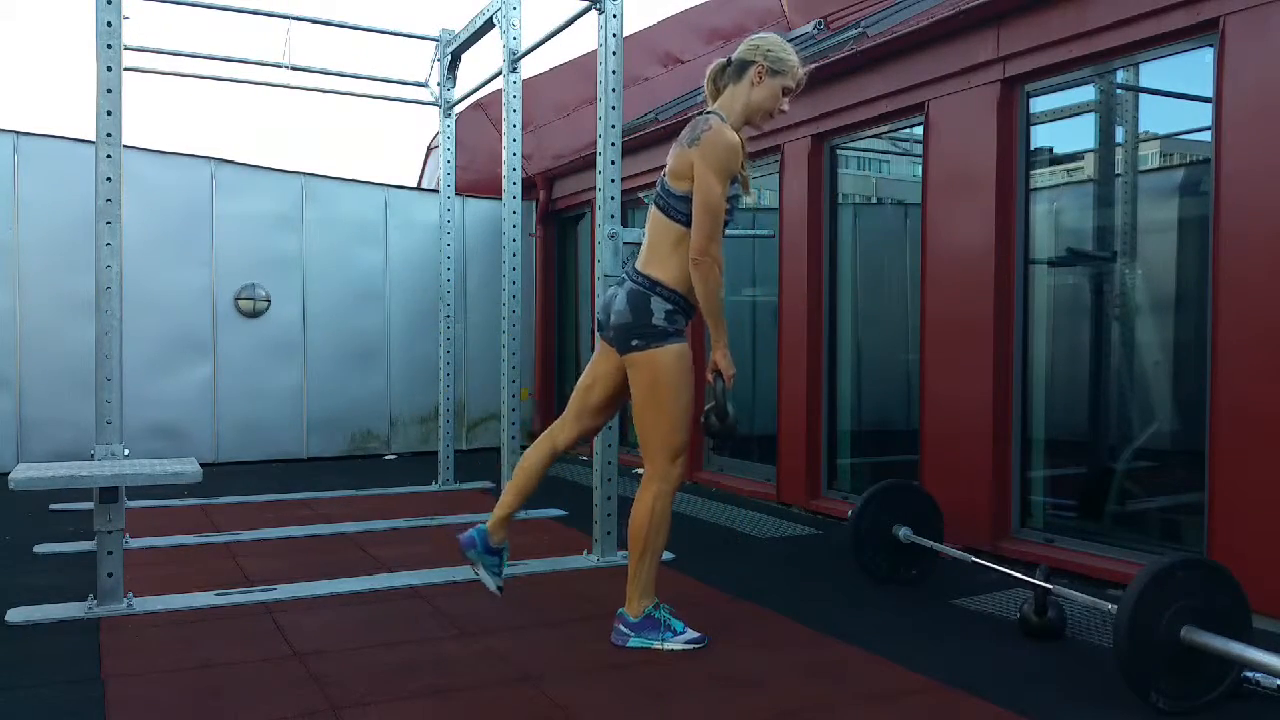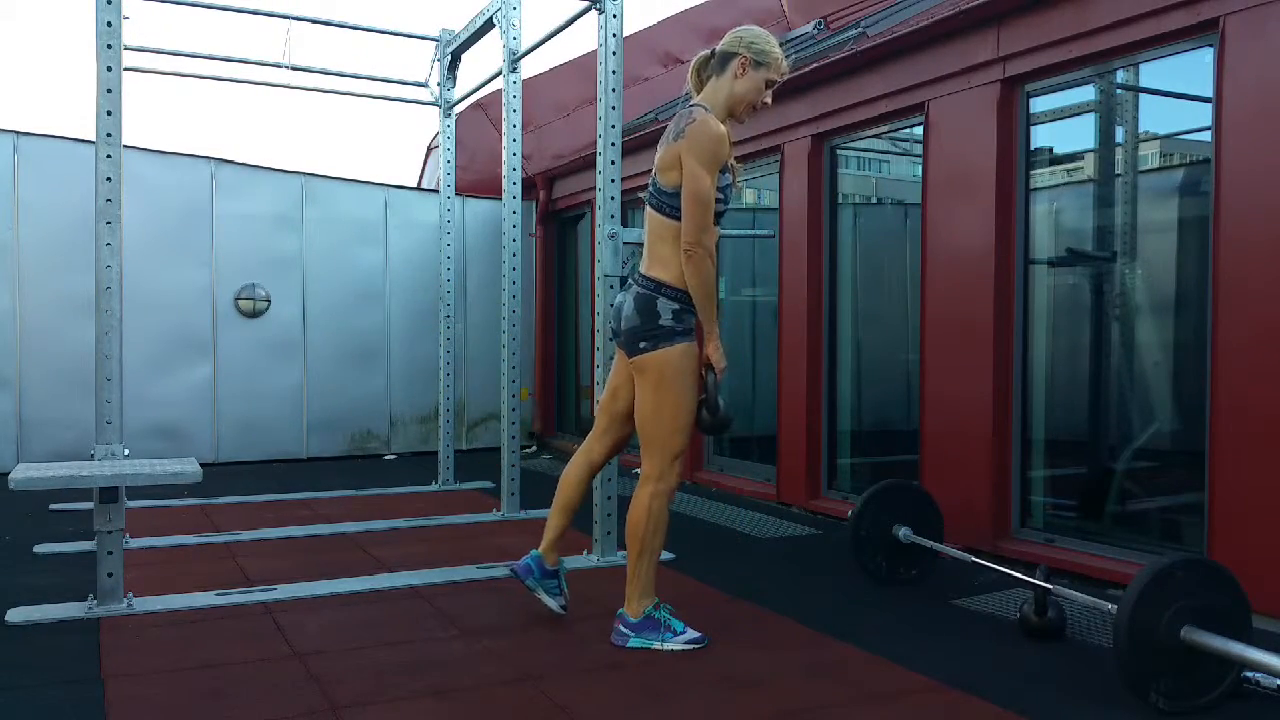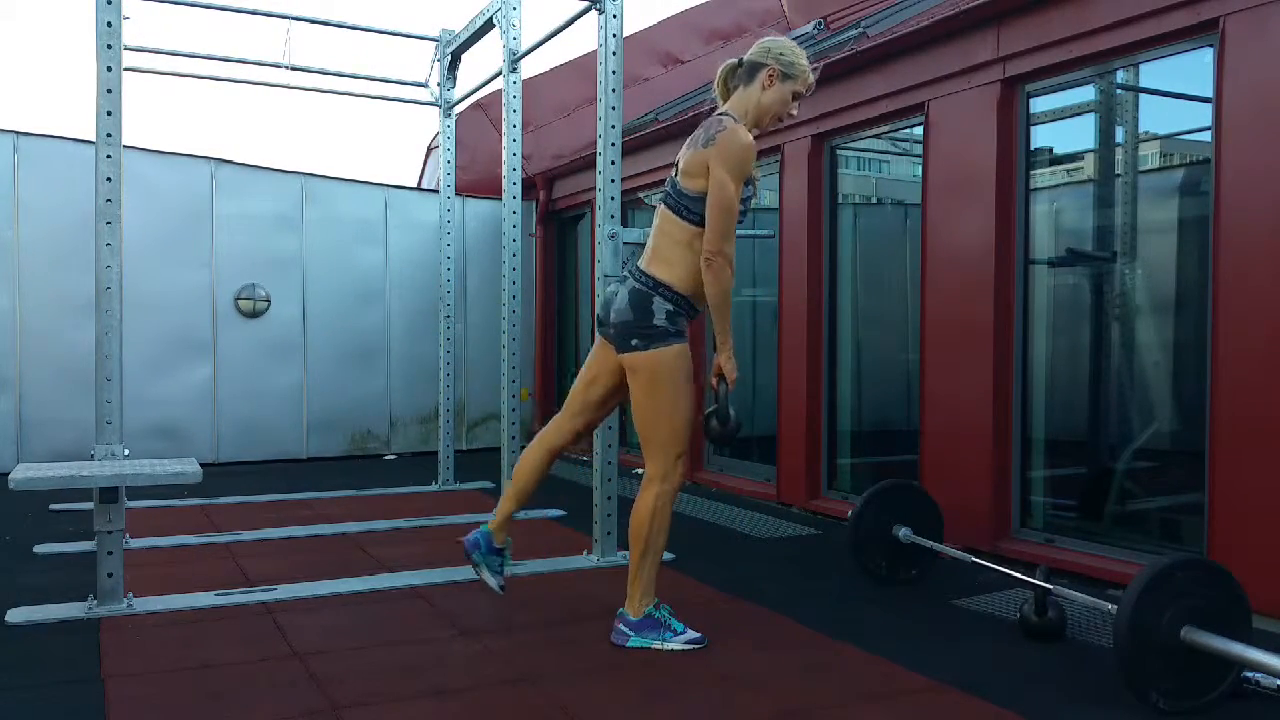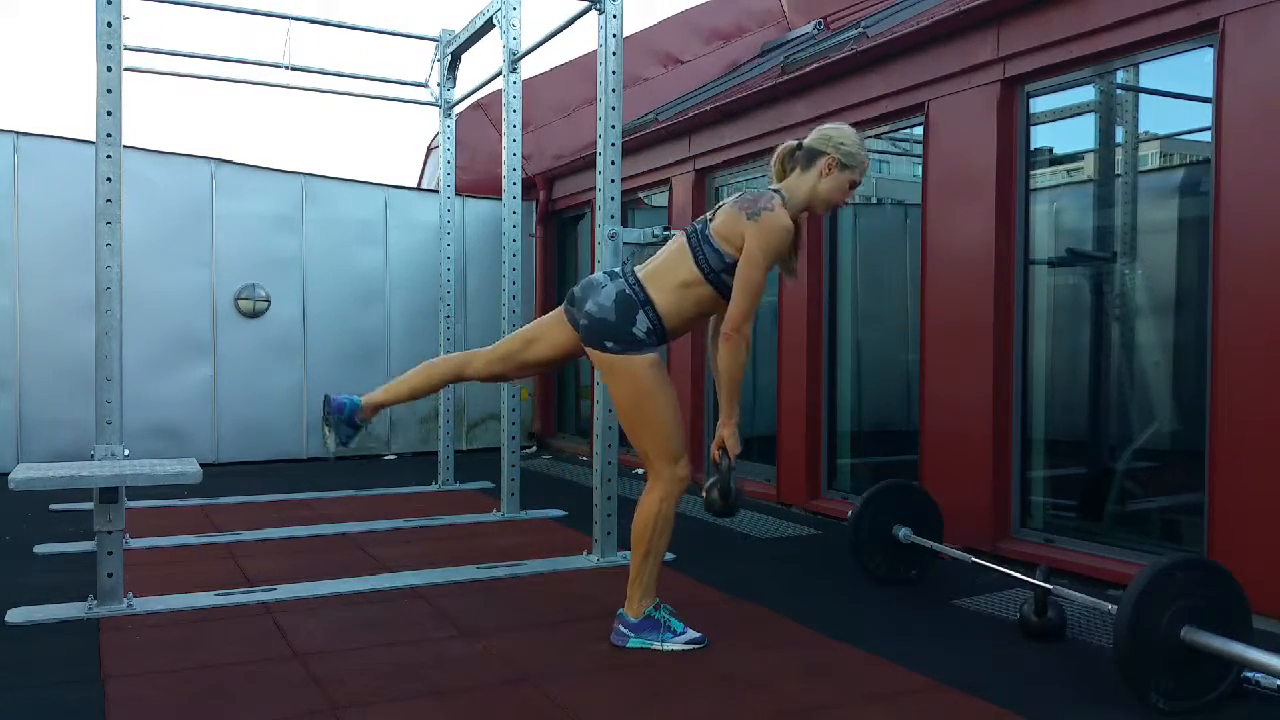
dt=0.5s
person 1, frame 1
left shoulder: (702, 131)
right shoulder: (722, 138)
right elbow: (703, 254)
left wrist: (707, 339)
right wrist: (721, 345)
left hip: (631, 301)
right hip: (655, 312)
left knee: (570, 428)
right knee: (665, 471)
left ankle: (490, 535)
right ankle: (637, 617)
person 1, frame 2
left shoulder: (688, 125)
right shoulder: (707, 130)
right elbow: (695, 247)
left wrist: (700, 330)
right wrist: (713, 336)
left hip: (644, 305)
right hip: (663, 313)
left knee: (601, 444)
right knee: (661, 474)
left ankle: (544, 560)
right ankle: (637, 617)
person 1, frame 3
left shoulder: (716, 132)
right shoulder: (736, 141)
right elbow: (715, 258)
left wrist: (714, 340)
right wrist: (725, 347)
left hip: (633, 299)
right hip: (654, 312)
left knee: (566, 427)
right knee: (665, 472)
left ankle: (492, 536)
right ankle: (637, 617)
person 1, frame 4
left shoulder: (757, 203)
right shoulder: (777, 221)
left elbow: (720, 322)
right elbow: (736, 331)
left wrist: (723, 407)
right wrist: (729, 420)
left hip: (604, 298)
right hip: (625, 322)
left knee: (483, 363)
right knee: (671, 473)
left ankle: (357, 409)
right ankle: (637, 617)
